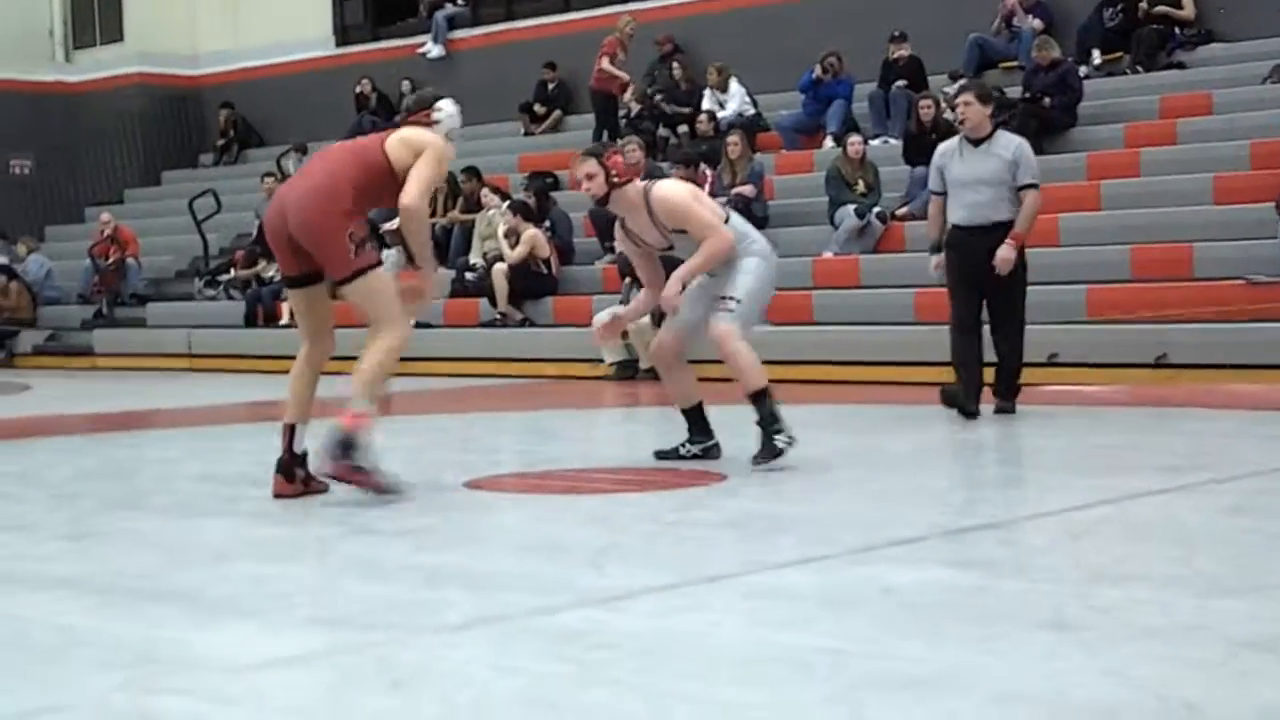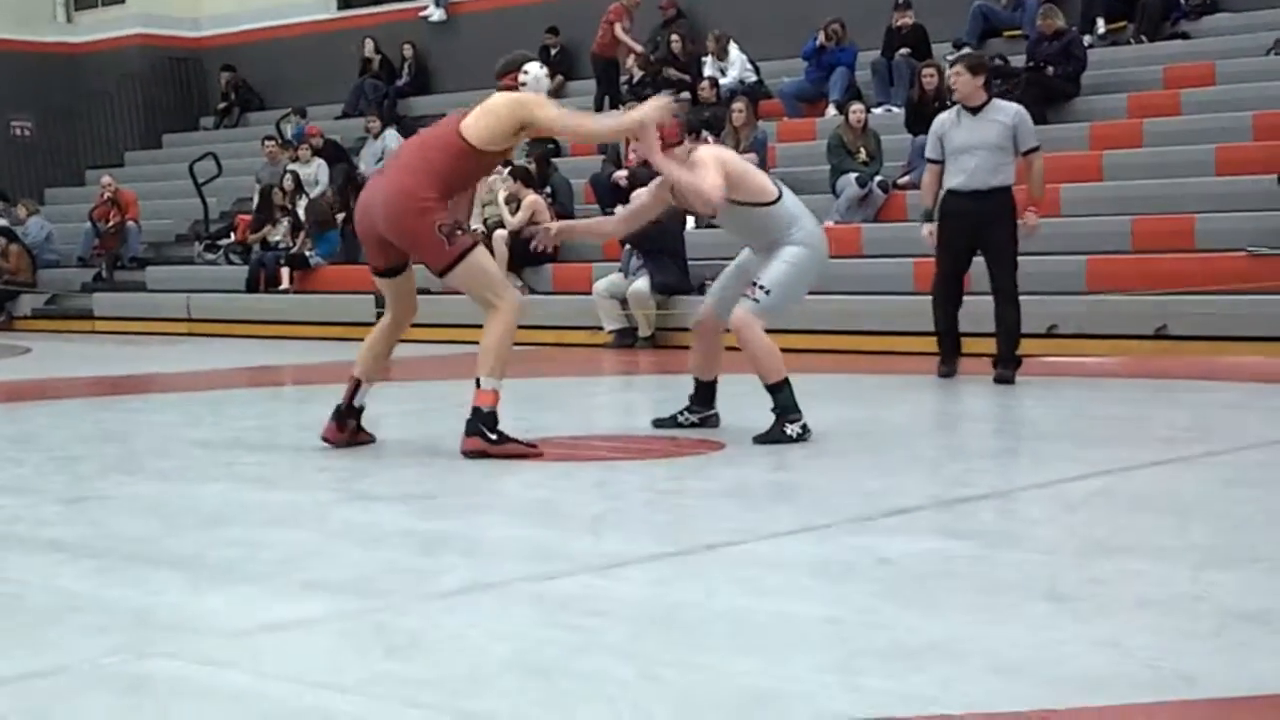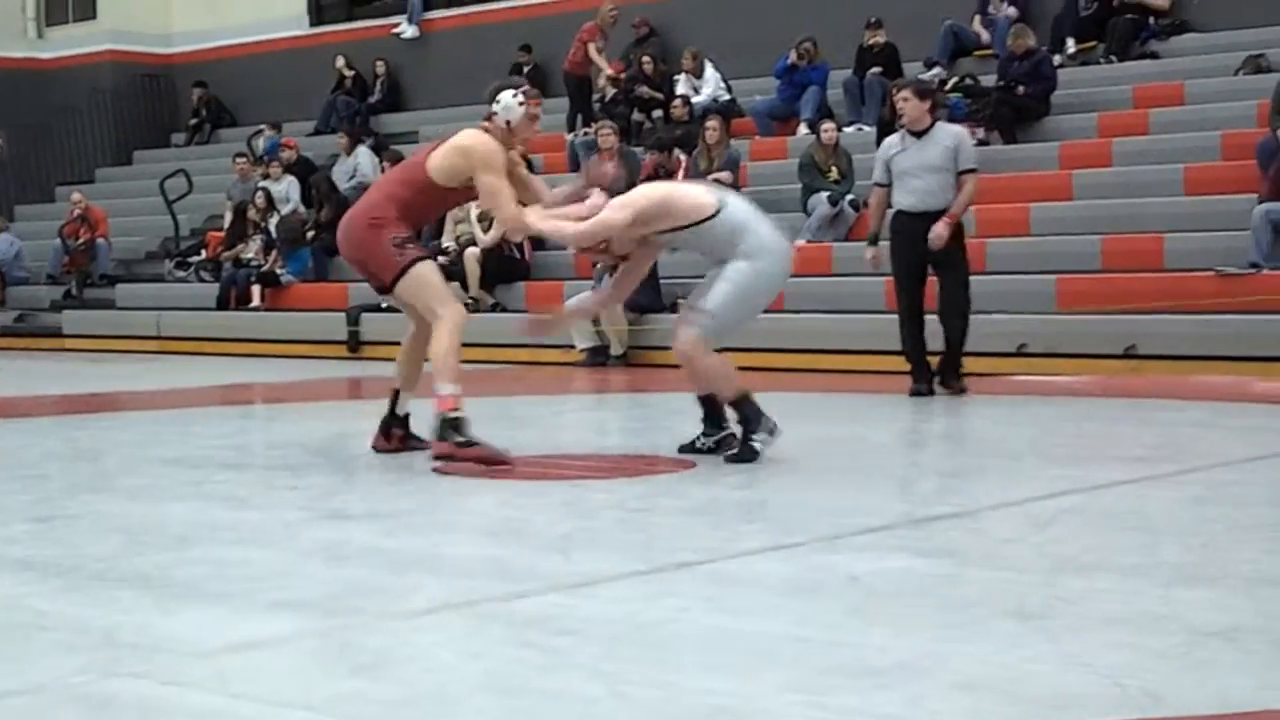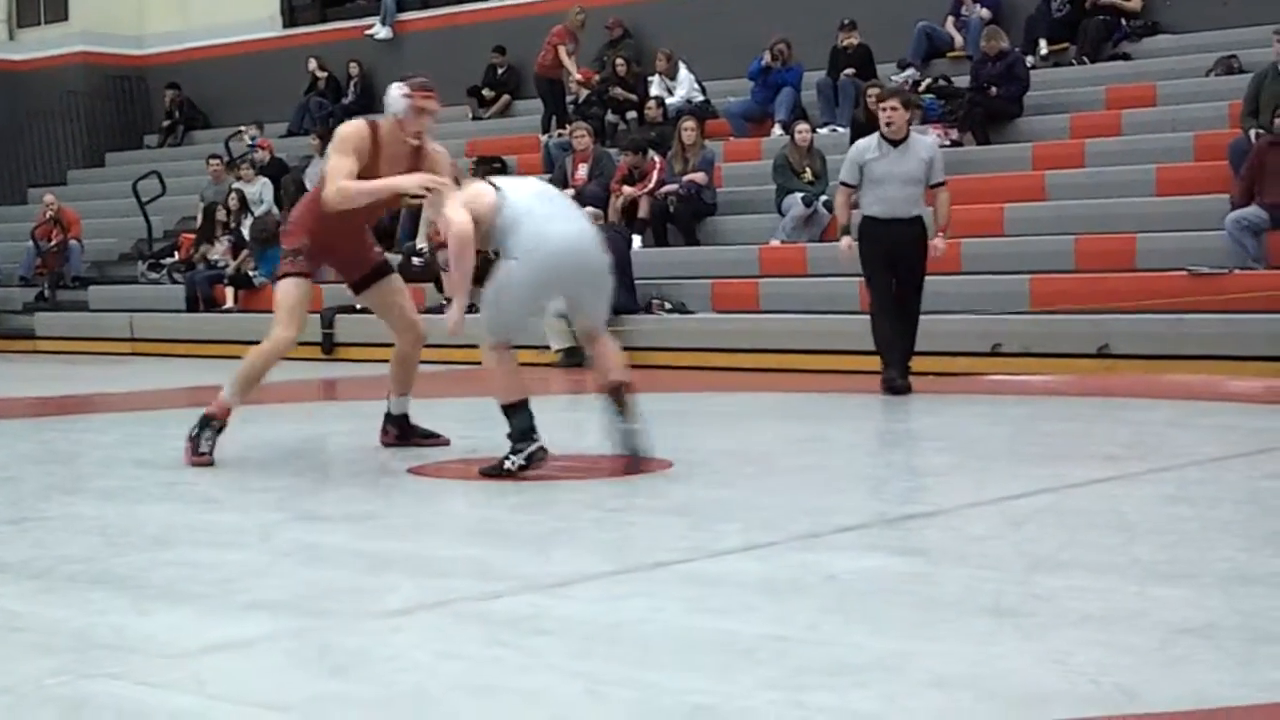
dt=0.5s
person 1, frame 1
left shoulder: (378, 145)
right shoulder: (437, 147)
right elbow: (411, 204)
left wrist: (386, 287)
right wrist: (427, 271)
left hip: (283, 205)
right hip: (321, 209)
left knee: (317, 343)
right knee: (393, 330)
left ankle: (290, 468)
right ankle: (346, 445)
person 1, frame 2
left shoulder: (479, 117)
right shoulder: (518, 105)
right elbow: (598, 130)
right wrist: (648, 112)
left hip: (371, 205)
right hip: (412, 205)
left knee: (401, 312)
right knee: (503, 304)
left ankle: (345, 419)
right ankle: (482, 426)
person 1, frame 3
left shoulder: (500, 153)
right shoulder: (484, 148)
left elbow: (545, 202)
right elbow: (513, 221)
left wrist: (583, 186)
left hip: (361, 226)
right hip: (376, 226)
left knee: (428, 322)
right knee: (449, 315)
left ankle: (395, 426)
right ankle: (451, 430)
person 1, frame 4
left shoulder: (432, 157)
right shoulder: (355, 134)
right elbow: (335, 195)
right wrist: (397, 183)
left hip: (354, 240)
right hip: (308, 232)
left knee: (412, 330)
right knee: (284, 339)
left ankle: (397, 423)
right ankle: (211, 423)
person 2, frame 1
left shoulder: (1015, 147)
right shoulder: (944, 152)
left elbow: (1030, 200)
right elbow: (937, 204)
left wrist: (1012, 243)
right wrist: (936, 249)
left hip: (1002, 241)
right hip: (960, 242)
left knee: (1008, 322)
right knee: (963, 321)
left ankle: (1005, 393)
right ankle: (967, 392)
person 2, frame 2
left shoulder: (1013, 114)
right shoulder: (943, 122)
left elbow: (1034, 162)
right elbow: (932, 172)
left wrist: (1032, 207)
right wrist: (927, 217)
left hip: (997, 205)
right hip: (955, 207)
left knee: (1004, 286)
right knee: (945, 285)
left ankle: (1006, 361)
right ankle: (948, 353)
person 2, frame 3
left shoulder: (956, 136)
right shoulder: (889, 146)
left elbow: (969, 184)
right elbow: (878, 196)
left wrist: (946, 221)
right wrist: (872, 241)
left hip: (944, 227)
right hip: (905, 227)
left knee: (956, 300)
right knee: (909, 305)
left ankle: (950, 370)
right ankle: (921, 375)
person 2, frame 4
left shoulder: (928, 148)
right shoulder: (861, 149)
left elbow: (940, 193)
right elbow: (843, 195)
left wrist: (940, 233)
right wrist: (844, 232)
left hip: (912, 231)
right hip: (874, 231)
left knee: (908, 304)
right knee: (882, 304)
left ankle: (901, 368)
right ankle: (892, 369)
person 3, frame 1
left shoulder: (664, 195)
right shoulder: (624, 231)
left elbow: (722, 239)
right elbow: (653, 291)
left wrist: (679, 279)
right wrist: (622, 319)
left hip: (750, 257)
right hip: (716, 271)
left knee: (723, 332)
right knee: (663, 350)
left ankle: (775, 429)
right ankle: (702, 438)
person 3, frame 2
left shoulder: (708, 159)
right shoulder: (668, 185)
left elbow: (710, 196)
right elbow: (618, 226)
left wrist: (661, 160)
right wrist: (567, 227)
left hip: (800, 242)
right hip: (764, 248)
left knee: (743, 321)
right knee: (705, 322)
left ankle: (791, 418)
right ankle: (701, 407)
person 3, frame 3
left shoulder: (636, 206)
right shoulder: (645, 235)
left elbow: (575, 233)
right elbow: (615, 293)
left wrist: (533, 218)
right wrist: (562, 316)
left hip: (759, 254)
right hip: (750, 253)
left knee: (690, 346)
right knee: (689, 339)
left ankle: (755, 426)
right ankle: (716, 431)
person 3, frame 4
left shoulder: (457, 202)
right shoulder: (522, 188)
left elbow: (462, 233)
left wrist: (460, 300)
left hip: (540, 253)
right hip: (588, 248)
left knee: (496, 347)
right knee: (593, 334)
left ankle: (525, 443)
right ankle: (625, 418)
